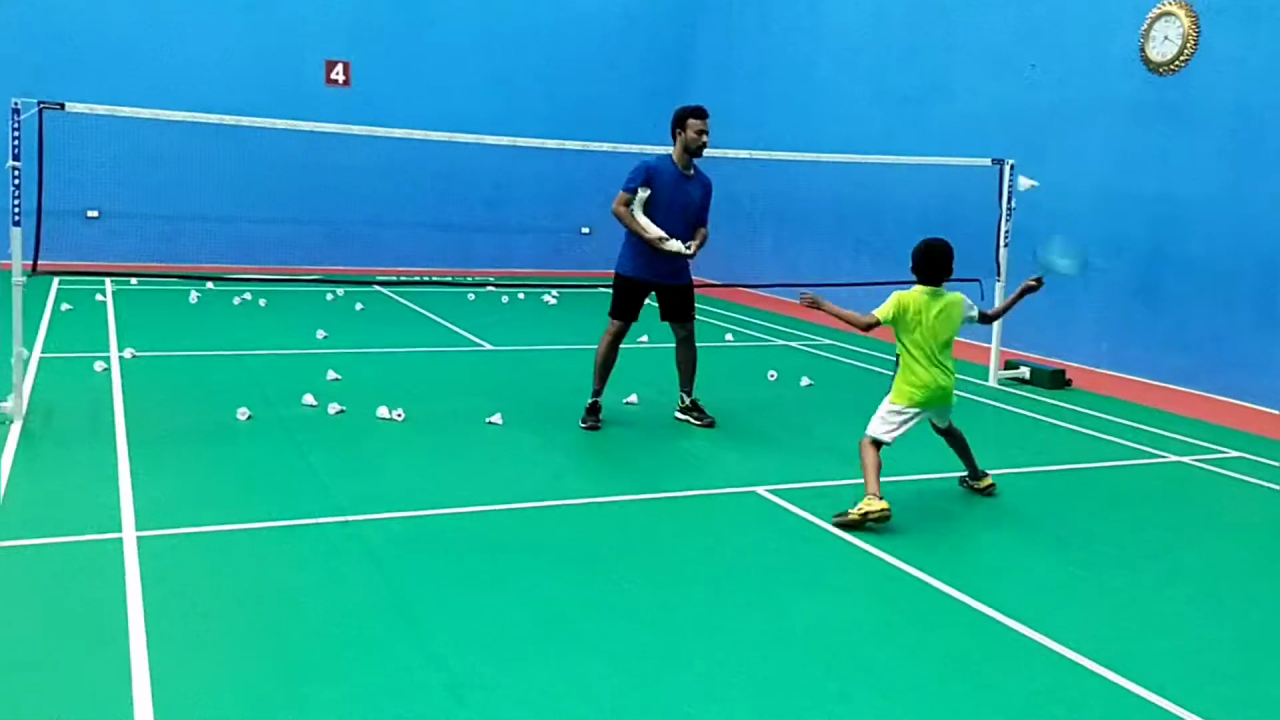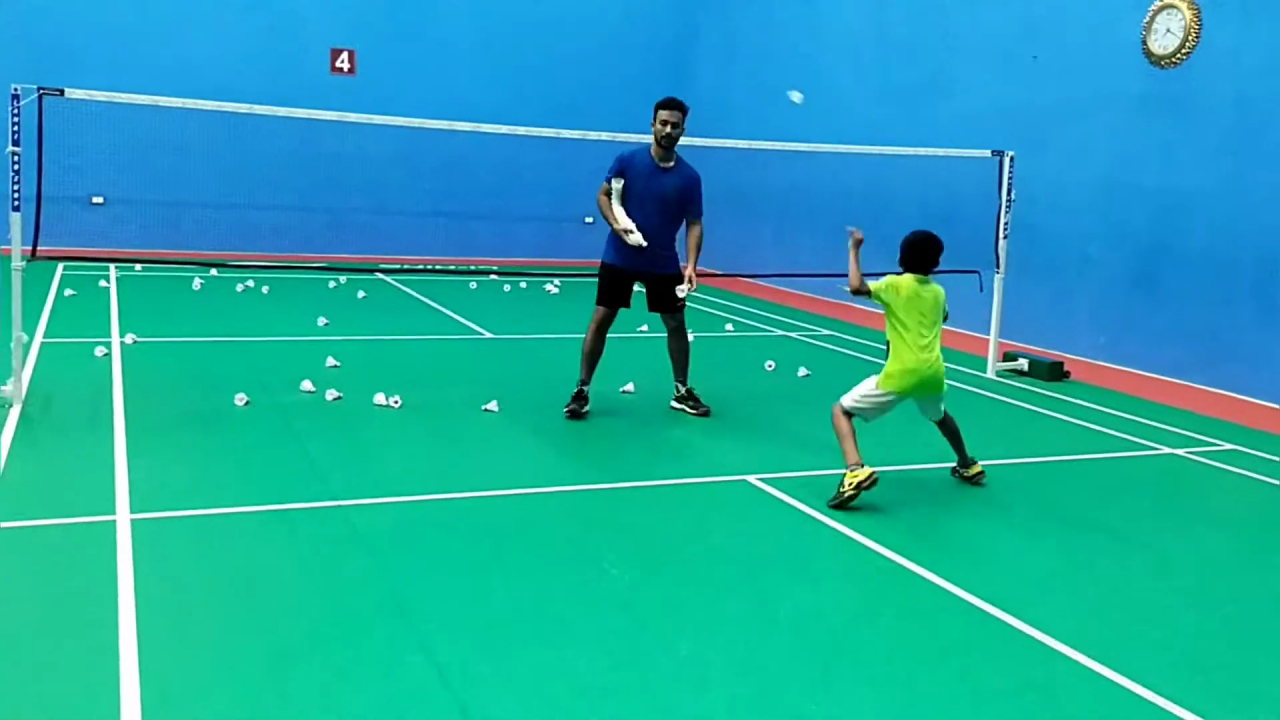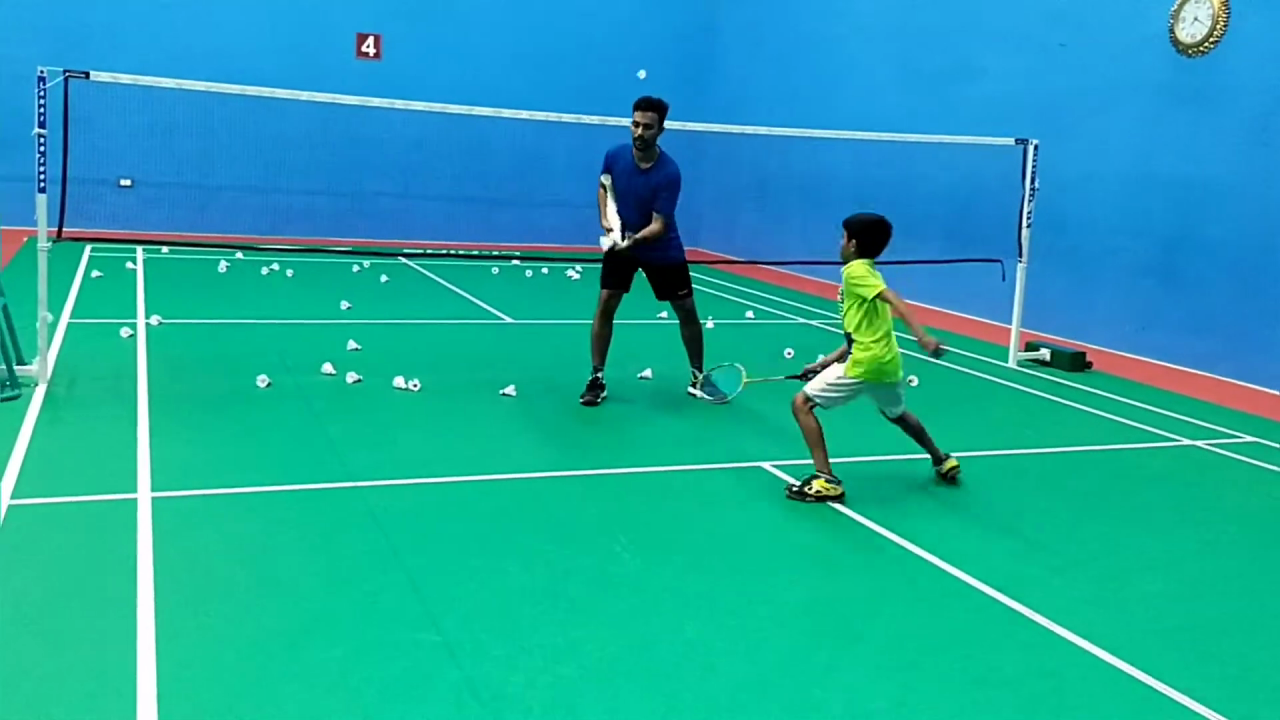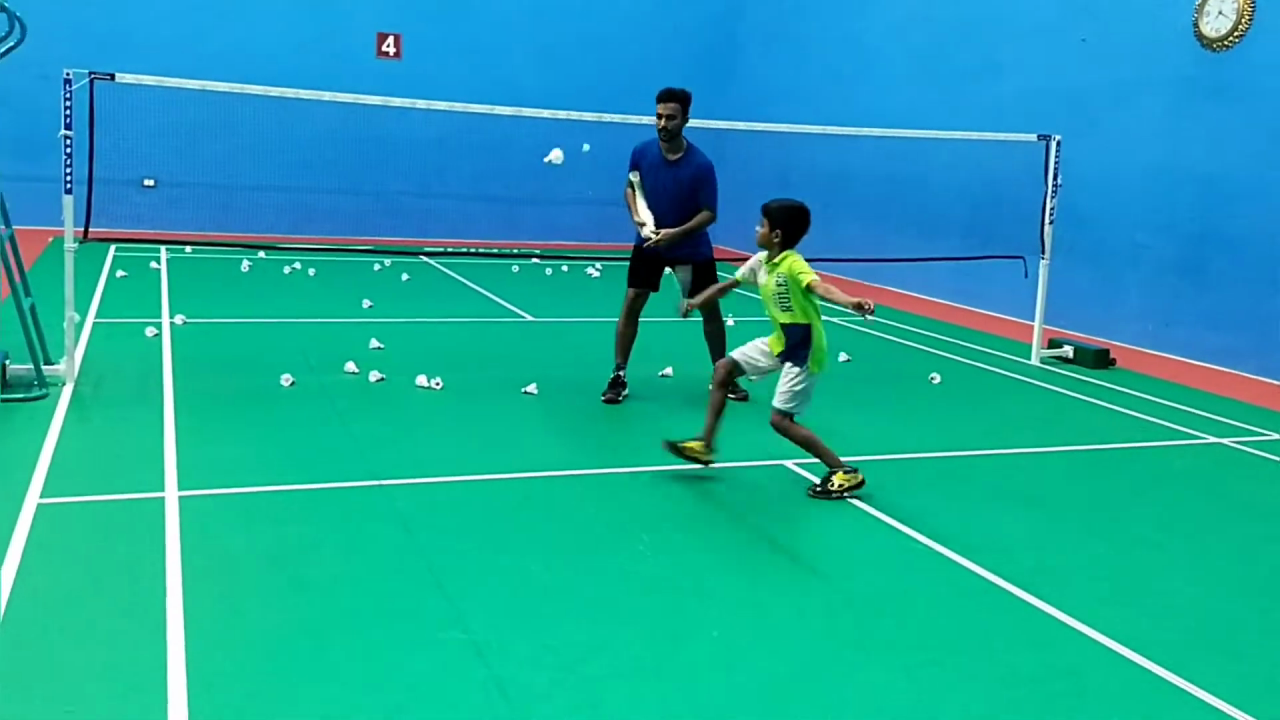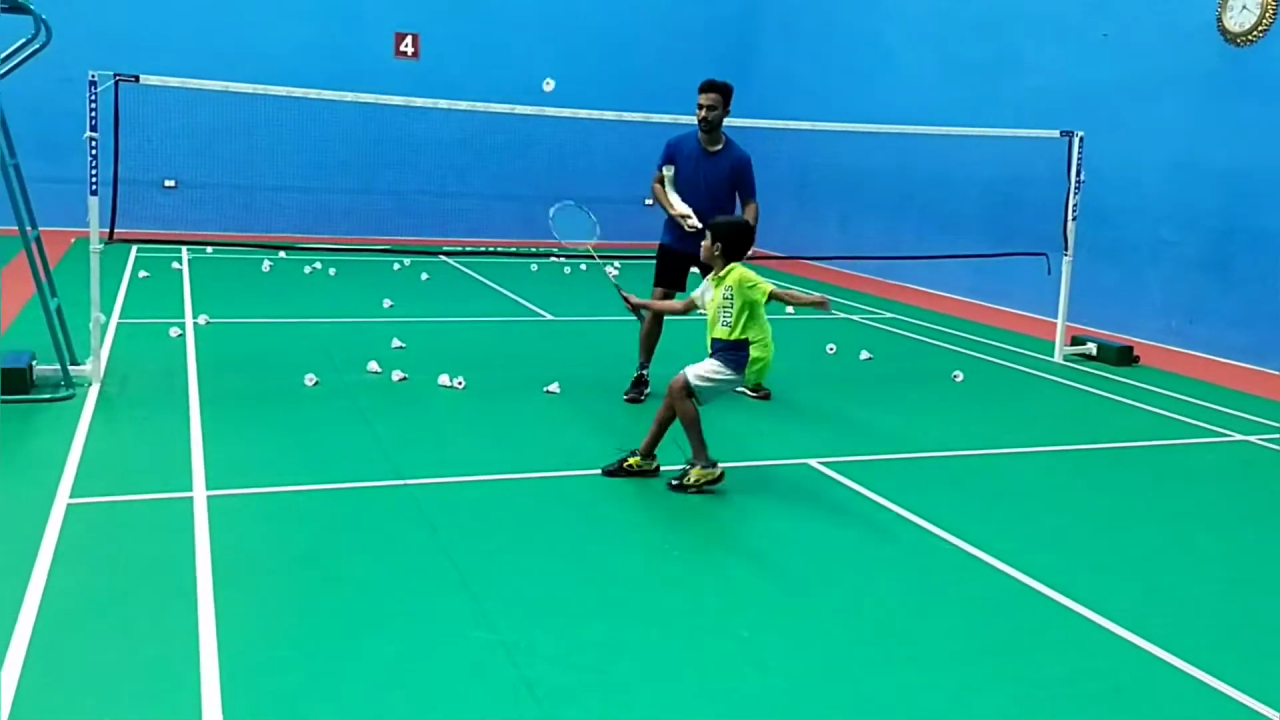
dt=0.3s
person 1, frame 1
left shoulder: (703, 183)
right shoulder: (649, 169)
left elbow: (701, 226)
right elbow: (618, 207)
left wrist: (696, 242)
right wrist: (649, 235)
left hip: (676, 273)
right hip: (635, 268)
left knee: (686, 335)
right knee: (616, 331)
left ankle: (686, 403)
right ankle: (594, 402)
person 1, frame 2
left shoulder: (689, 177)
right shoulder: (626, 160)
left elbow: (694, 224)
right elbow: (605, 197)
left wrist: (691, 265)
right wrist: (620, 225)
left hip: (663, 263)
right hip: (619, 257)
left knee: (677, 325)
right knee: (601, 320)
left ankle: (682, 391)
right ankle: (581, 391)
person 1, frame 3
left shoulder: (669, 173)
right shoulder: (614, 156)
left elbow: (659, 225)
right elbow: (603, 187)
left wrist: (635, 241)
right wrist: (605, 219)
left hip: (663, 250)
right hip: (620, 245)
left knee: (687, 311)
right knee: (605, 304)
left ankle: (698, 379)
right ankle: (596, 379)
person 1, frame 4
left shoulder: (701, 165)
right shoulder: (641, 152)
left elbow: (709, 214)
right elbow: (631, 187)
left wrist: (675, 233)
right wrist: (638, 216)
left hip: (692, 248)
right hip: (649, 241)
left knee: (711, 308)
right knee: (632, 303)
right ankle: (619, 375)
person 1, frame 5
left shoulder: (739, 158)
right shoulder: (676, 145)
left elbow: (750, 204)
right elbow: (657, 184)
right wrist: (673, 211)
right hip: (676, 241)
right knee: (658, 302)
right ankle: (642, 375)
person 2, frame 1
left shoulder: (902, 300)
right shoulder: (957, 302)
left elbow: (866, 323)
right elbow: (989, 317)
left wrist: (824, 306)
right wrist: (1023, 292)
left hip: (910, 389)
right hip: (943, 385)
left knee: (870, 442)
right knee: (943, 425)
left ankle: (873, 502)
right ankle: (978, 477)
person 2, frame 2
left shoulder: (894, 284)
right shoulder: (939, 292)
left elbow: (857, 288)
left wrist: (854, 249)
left hip: (900, 374)
right hip: (932, 372)
left knee: (841, 411)
right knee: (937, 414)
left ankle: (857, 470)
right ankle: (968, 465)
person 2, frame 3
left shoulder: (856, 273)
right shoulder: (867, 273)
left elbow: (893, 300)
left wrist: (922, 336)
right wrist: (826, 362)
left hip: (864, 361)
right hip: (886, 359)
left knee: (801, 403)
right knee: (896, 414)
left ankle: (827, 480)
right ankle: (943, 461)
person 2, frame 4
left shoulder: (795, 266)
right shoulder: (761, 261)
left elbow: (824, 288)
right elbow: (730, 283)
left wrist: (856, 302)
right wrist: (698, 300)
left hip: (803, 351)
right hip: (779, 343)
left knee: (780, 419)
right knee: (725, 367)
left ankle: (845, 473)
right ankle: (703, 446)
person 2, frame 5
left shoulder: (740, 277)
right shoulder: (713, 281)
left elbow: (781, 295)
right elbow: (681, 306)
left wrist: (814, 300)
right wrist: (642, 303)
left hip: (745, 358)
right hip: (726, 354)
left knee: (679, 388)
right knee: (676, 389)
left ankle: (704, 466)
right ankle: (644, 458)
